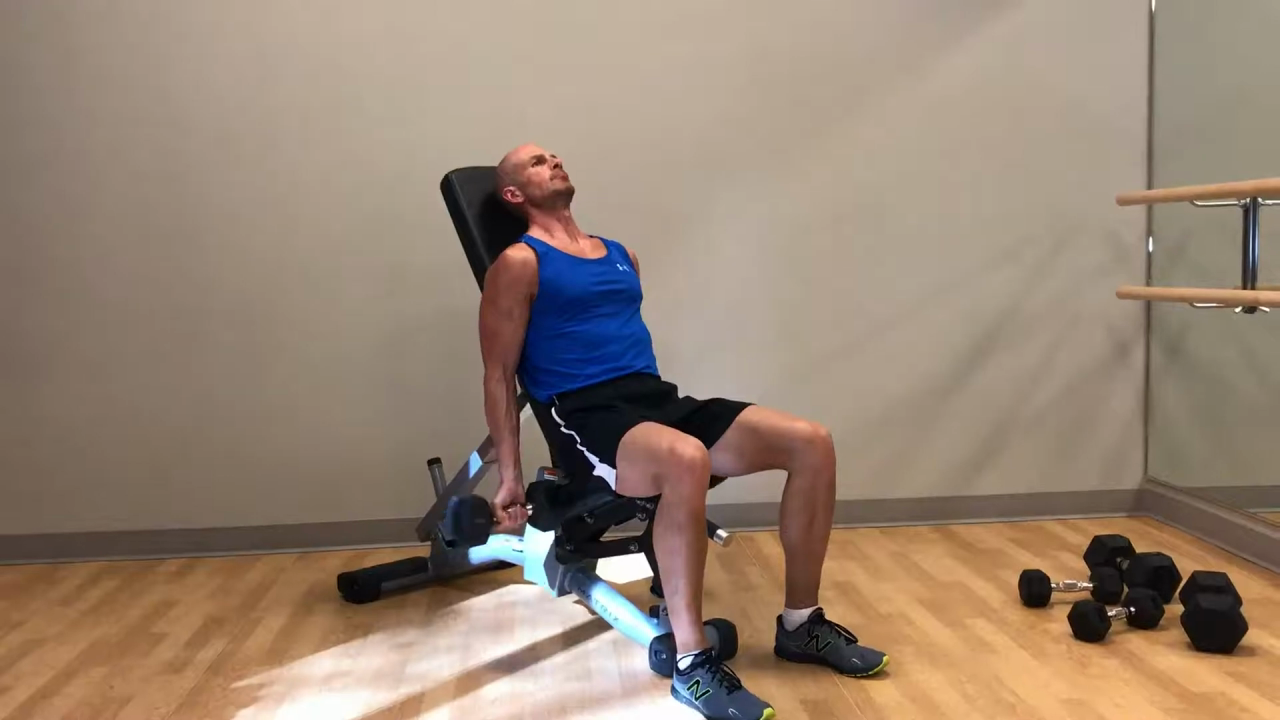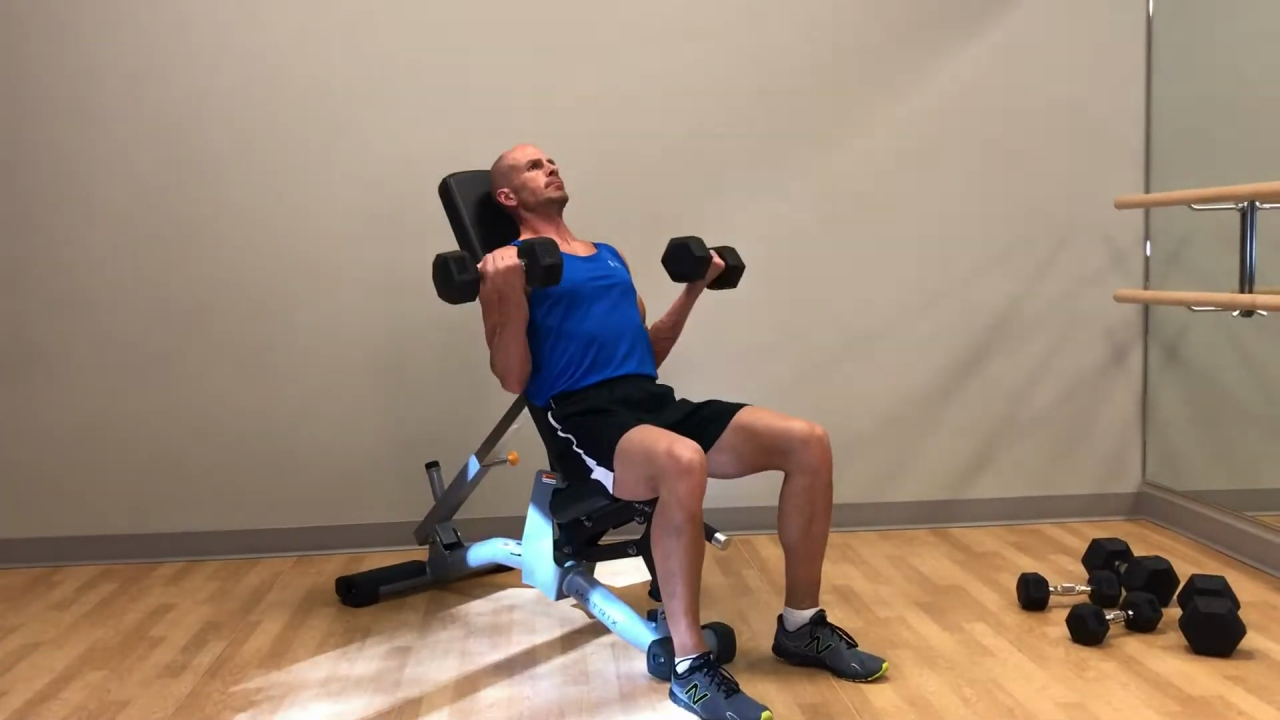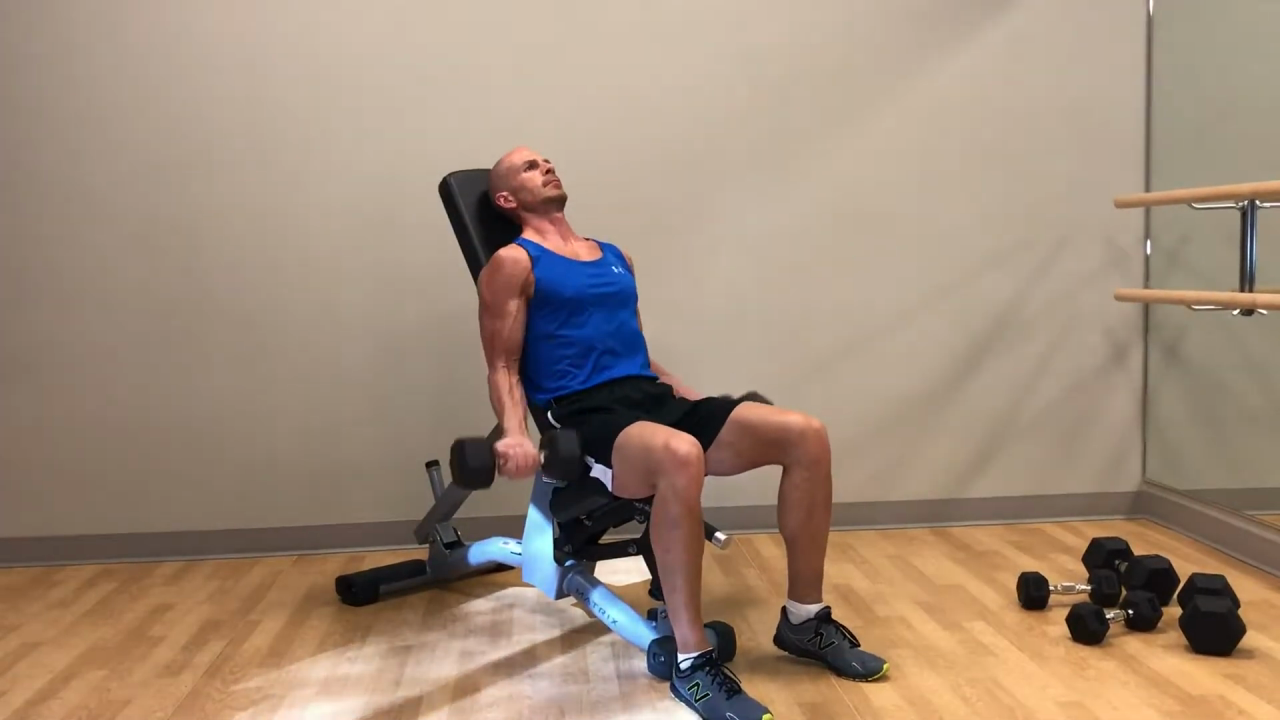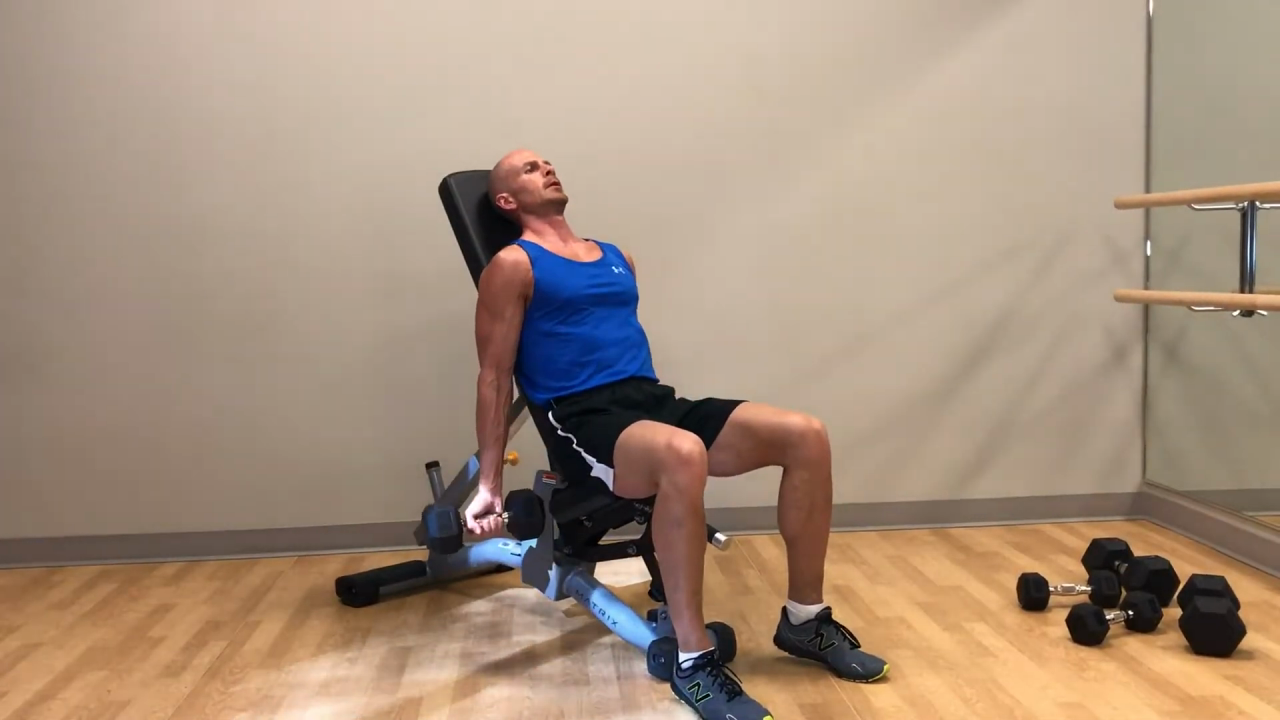
dt=1s
person 1, frame 1
left shoulder: (621, 255)
right shoulder: (519, 263)
right elbow: (499, 374)
right wrist: (510, 477)
left hip: (658, 397)
right hip: (588, 416)
left knee: (811, 444)
right knee: (685, 461)
left ankle: (801, 624)
right ankle: (693, 662)
person 1, frame 2
left shoulder: (610, 256)
right shoulder: (509, 261)
right elbow: (514, 379)
left wrist: (691, 290)
right wrist: (508, 294)
left hip: (654, 401)
right hip: (585, 418)
left knee: (807, 442)
right knee: (682, 463)
left ankle: (801, 624)
right ankle: (690, 666)
person 1, frame 3
left shoulder: (615, 256)
right shoulder: (512, 264)
right elbow: (503, 366)
left wrist: (696, 396)
right wrist: (516, 435)
left hip: (650, 399)
right hip: (585, 419)
left knee: (805, 435)
right knee: (678, 455)
left ankle: (804, 619)
right ankle: (691, 662)
person 1, frame 4
left shoulder: (617, 258)
right shoulder: (514, 265)
right elbow: (495, 377)
right wrist: (488, 486)
left hip: (654, 400)
right hip: (585, 419)
left knee: (806, 436)
right knee: (682, 455)
left ankle: (805, 619)
right ankle: (693, 661)
